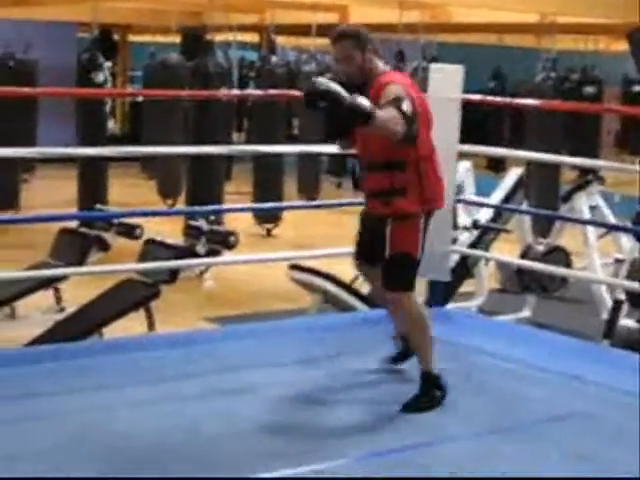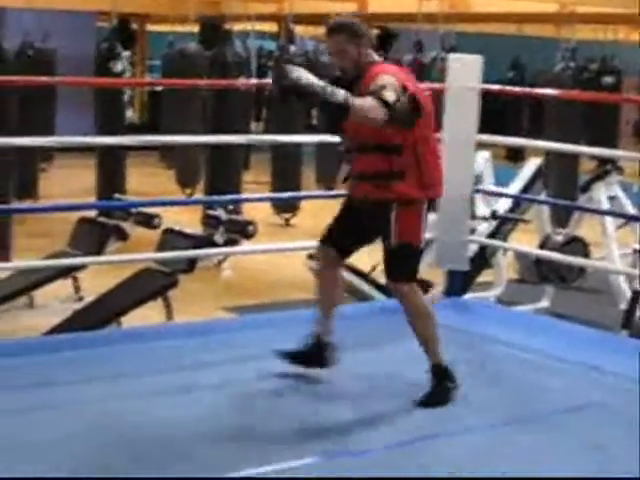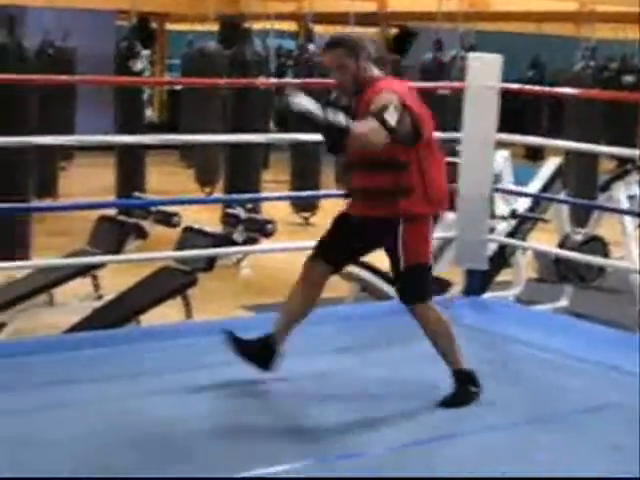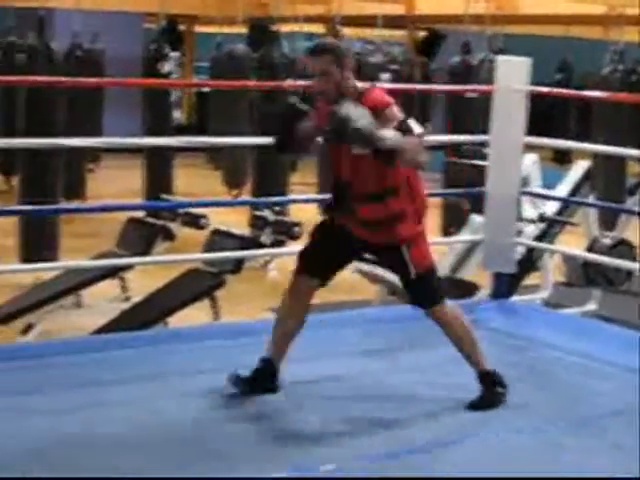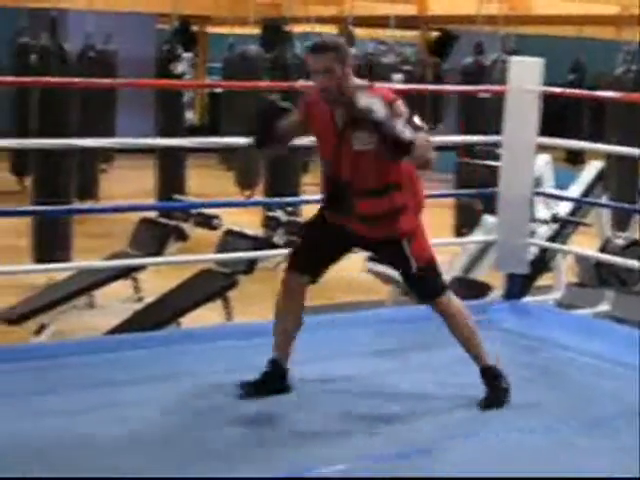
dt=0.1s
person 1, frame 1
left shoulder: (394, 90)
right shoulder: (369, 88)
left elbow: (395, 127)
right elbow: (365, 136)
left wrist: (342, 98)
right wrist: (341, 105)
left hip: (405, 204)
right hip: (381, 200)
left knee: (397, 290)
right knee: (371, 268)
left ankle: (432, 381)
right ankle: (408, 339)
person 1, frame 2
left shoulder: (386, 79)
right shoulder: (365, 80)
left elbow: (375, 114)
right elbow: (357, 126)
left wrist: (321, 90)
right wrist: (328, 94)
left hip: (403, 192)
right hip: (371, 189)
left knee: (402, 284)
right knee: (328, 255)
left ankle: (441, 373)
right ankle: (321, 344)
person 1, frame 3
left shoulder: (387, 97)
right shoulder: (369, 94)
left elbow: (377, 139)
right elbow: (347, 143)
left wrist: (326, 117)
right wrist: (330, 125)
left hip: (407, 210)
right hip: (370, 206)
left knee: (416, 300)
right knee: (316, 267)
left ankle: (465, 377)
right ankle: (268, 348)
person 1, frame 4
left shoulder: (381, 108)
right shoulder: (329, 107)
left elbow: (415, 155)
right elbow: (307, 132)
left wrist: (372, 133)
right wrist: (292, 131)
left hip: (392, 222)
right hip: (347, 215)
left knee: (433, 304)
right knee: (302, 281)
left ankle: (490, 379)
right ankle: (268, 371)
person 1, frame 5
left shoulder: (386, 103)
right shoulder: (317, 101)
left elbow: (425, 153)
right elbow: (281, 132)
left wrist: (384, 124)
right wrist: (272, 129)
left hip: (392, 217)
right hip: (341, 211)
left knee: (436, 297)
right knee: (295, 279)
left ankle: (490, 372)
right ankle: (277, 373)
